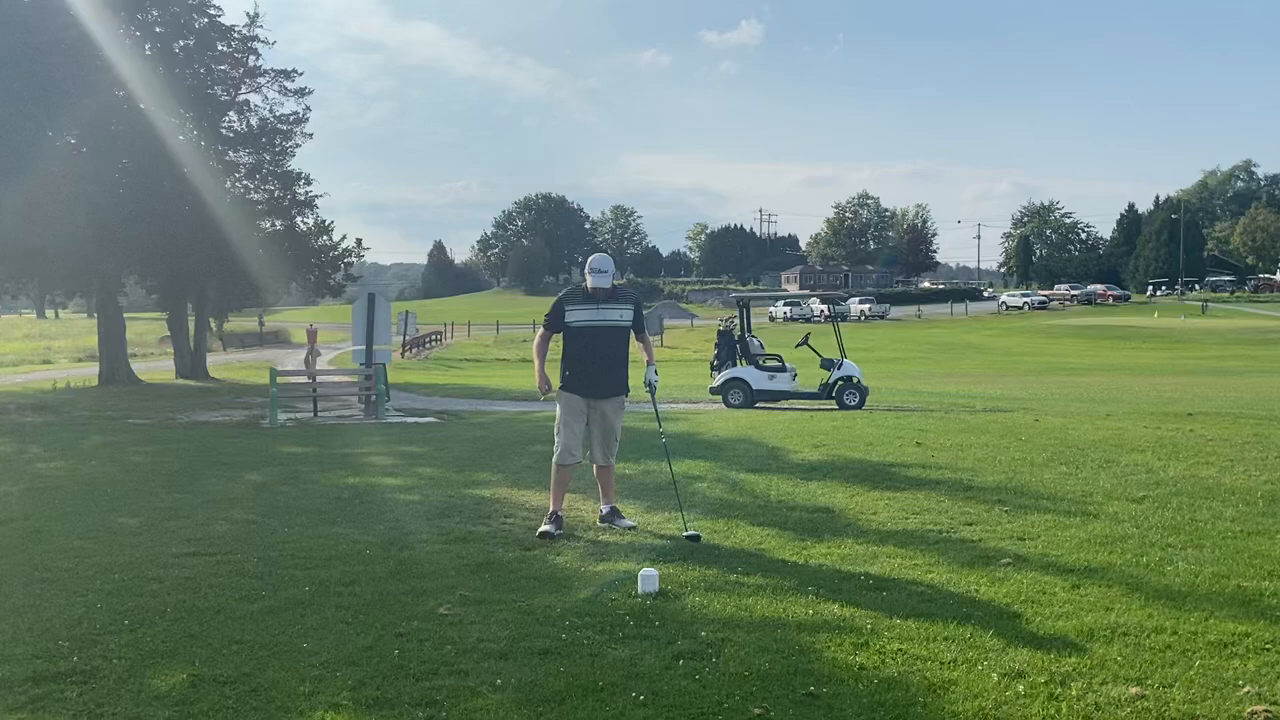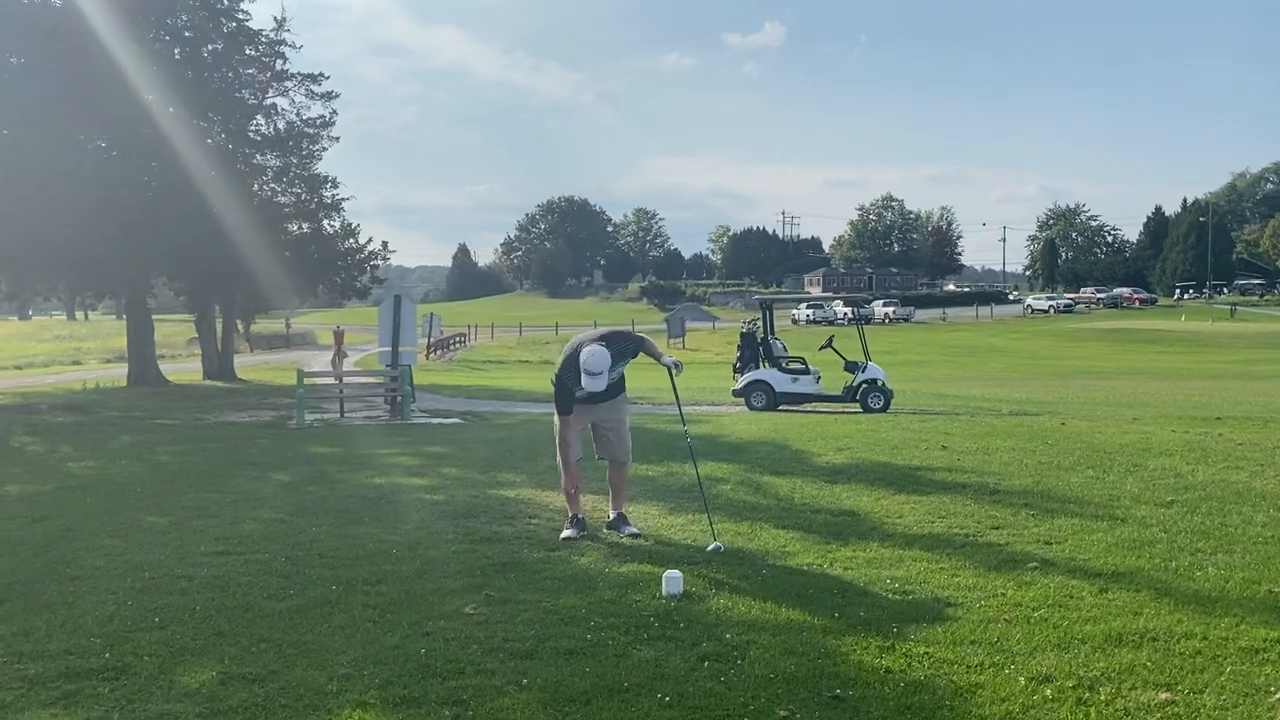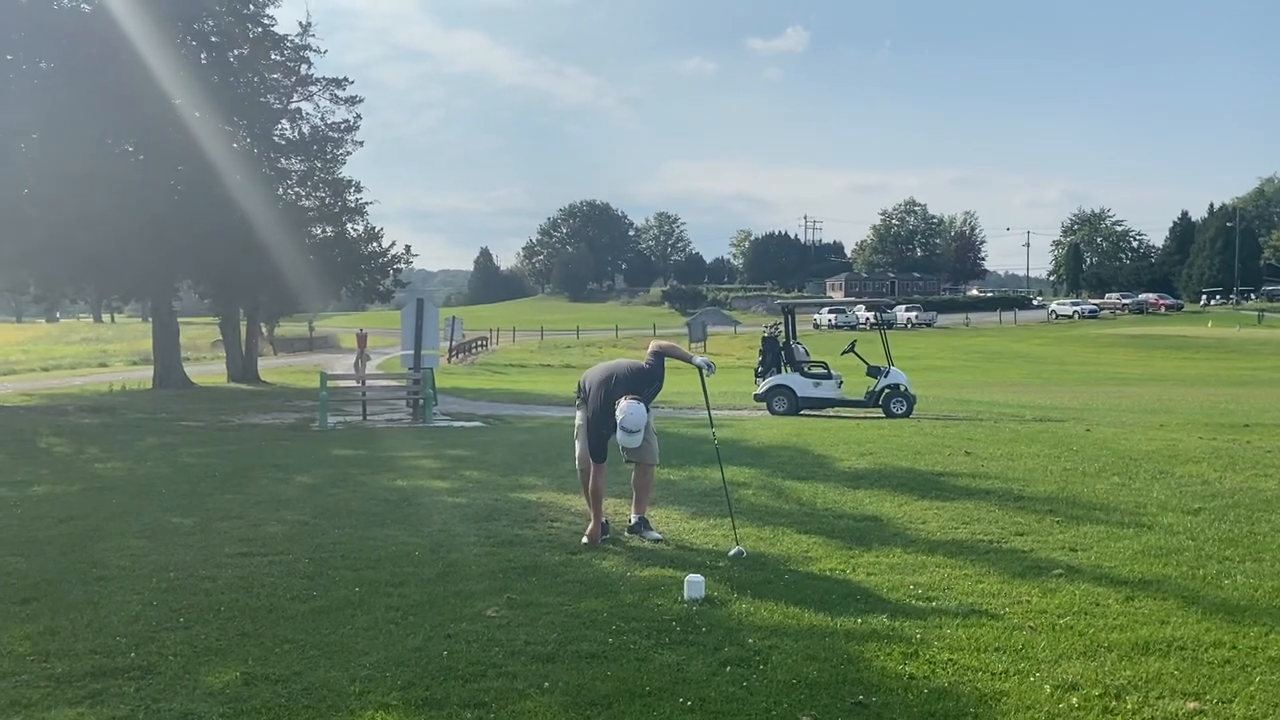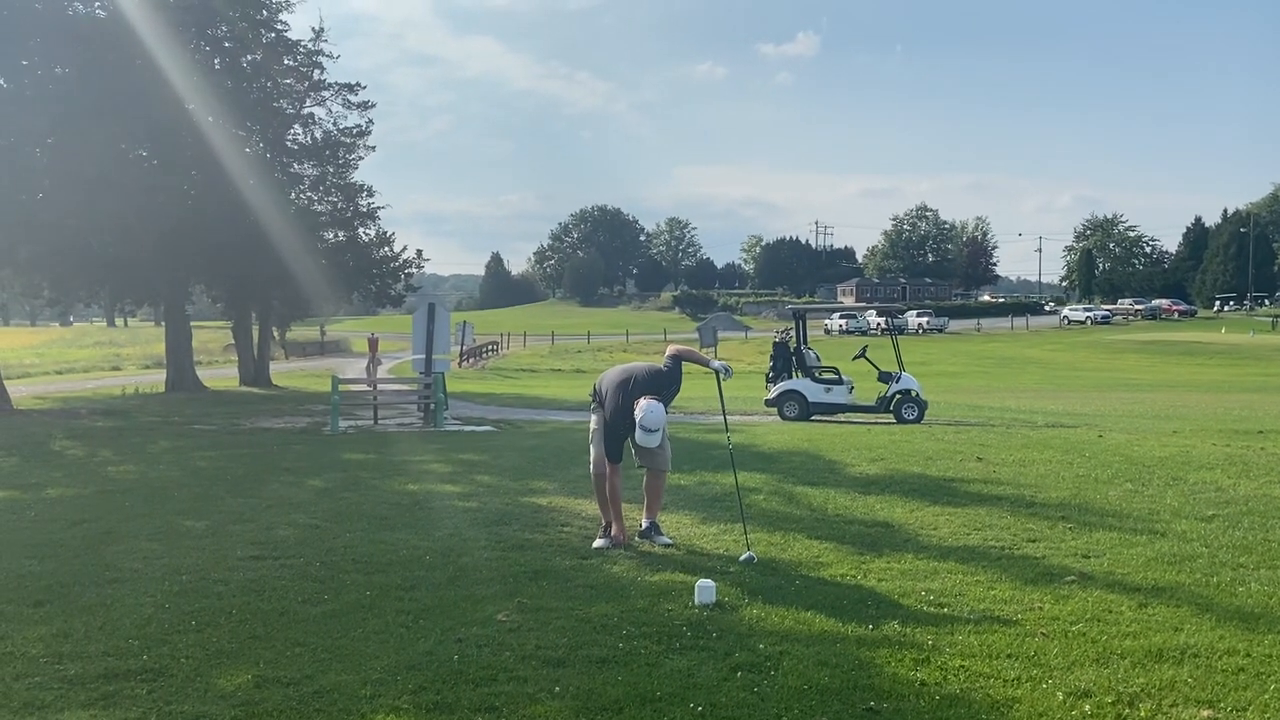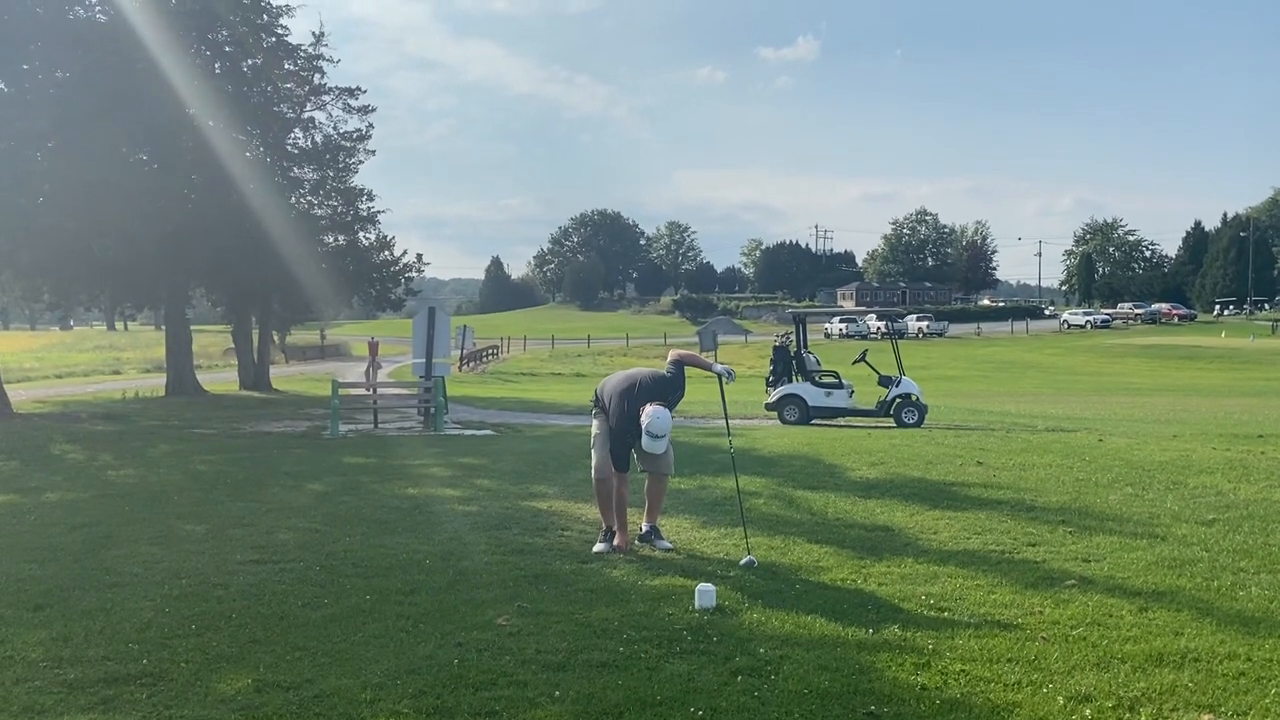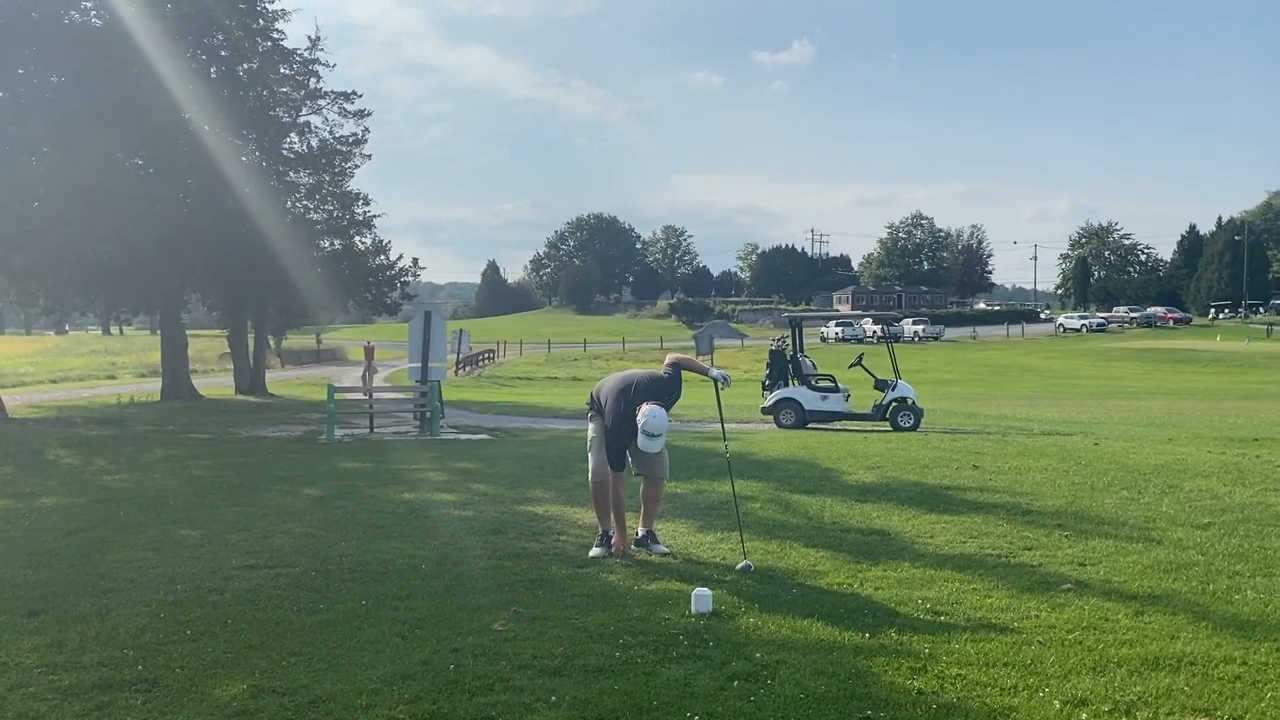
dt=0.7s
person 1, frame 1
left shoulder: (629, 300)
right shoulder: (566, 300)
left elbow: (642, 336)
right elbow: (543, 335)
left wrist: (650, 365)
right wrist: (540, 371)
left hip: (612, 392)
right hip: (572, 392)
left knee: (606, 454)
right knee: (565, 454)
left ankle: (608, 510)
right ankle: (555, 515)
person 1, frame 2
left shoulder: (622, 341)
right shoulder: (567, 372)
left elbow: (642, 340)
right elbow: (564, 426)
left wrist: (662, 357)
right wrist: (566, 474)
left hip: (613, 399)
right hip: (575, 404)
left knee: (620, 456)
right knee: (569, 458)
left ankle: (616, 516)
right ankle: (575, 518)
person 1, frame 3
left shoulder: (650, 377)
right shoulder: (599, 419)
left elbow: (656, 345)
right elbow: (597, 473)
left wrist: (692, 358)
right wrist: (595, 522)
left hip: (634, 391)
right hip: (590, 400)
left knee: (648, 457)
right knee: (585, 462)
left ankle: (638, 520)
right ankle: (600, 522)
person 1, frame 4
left shoulder: (667, 381)
right shoulder: (616, 420)
left elbow: (673, 349)
right elbow: (613, 473)
left wrist: (710, 362)
right wrist: (618, 523)
left hip: (648, 403)
right hip: (605, 403)
left knee: (660, 462)
right knee: (600, 465)
left ankle: (649, 524)
right ankle: (608, 525)
person 1, frame 5
left shoulder: (672, 388)
right shoulder: (622, 428)
left elbow: (675, 354)
right elbow: (621, 482)
left wrist: (713, 366)
right wrist: (622, 532)
left hip: (645, 398)
right hip: (606, 408)
left knee: (662, 466)
right knee: (602, 470)
left ankle: (649, 528)
right ankle: (609, 530)
person 1, frame 6
left shoulder: (668, 389)
right shoulder: (618, 426)
left elbow: (672, 357)
right elbow: (617, 481)
left wrist: (709, 371)
right wrist: (621, 531)
left hip: (643, 407)
right hip: (603, 411)
left knee: (657, 471)
right knee: (599, 473)
left ankle: (645, 532)
right ankle: (605, 534)
